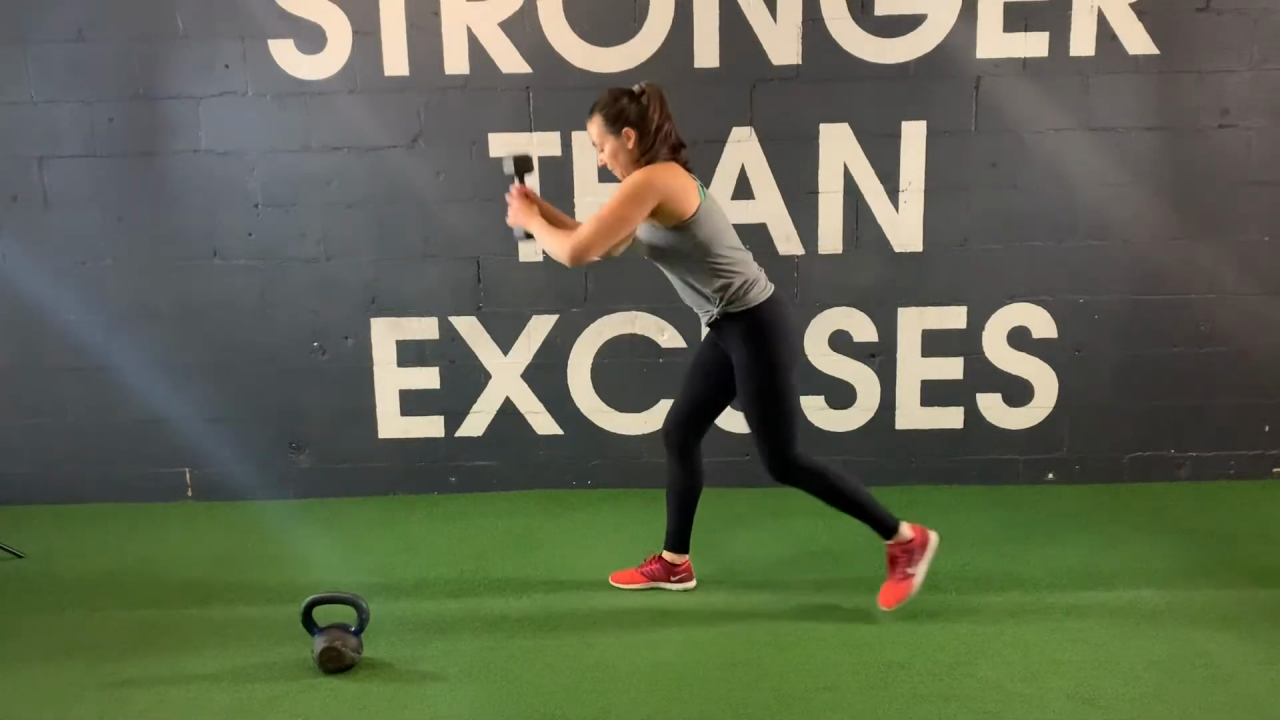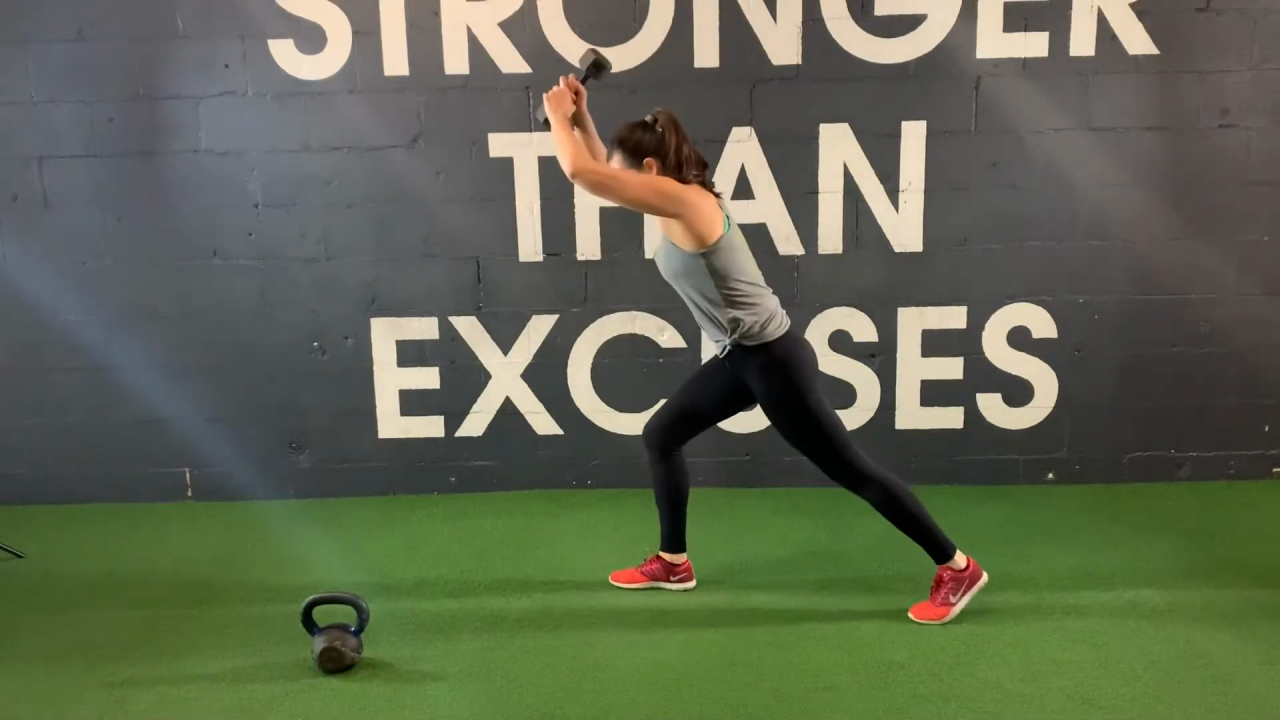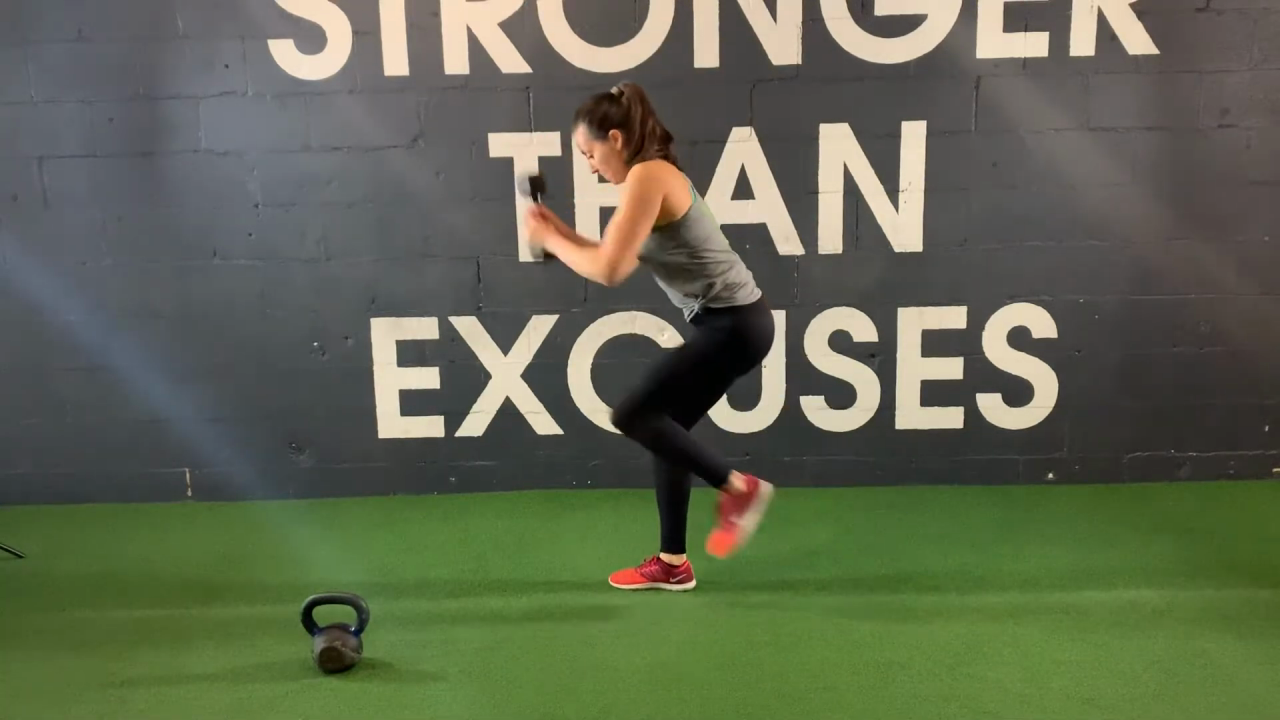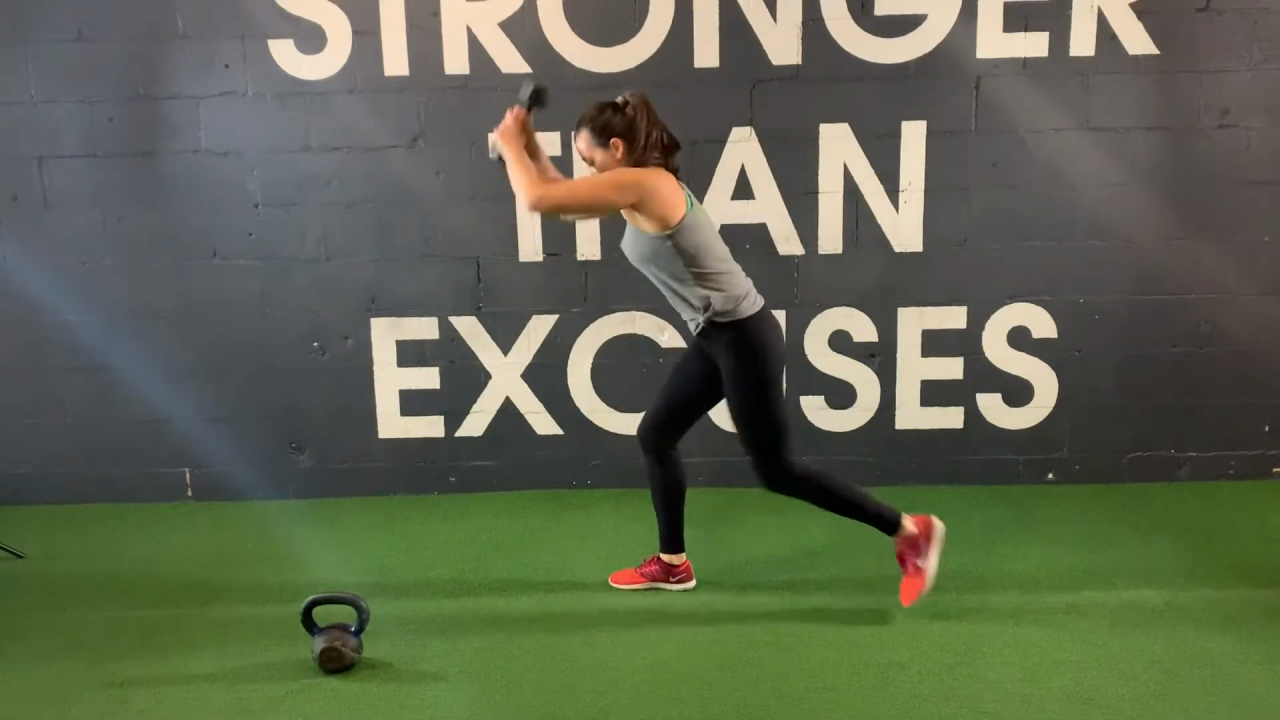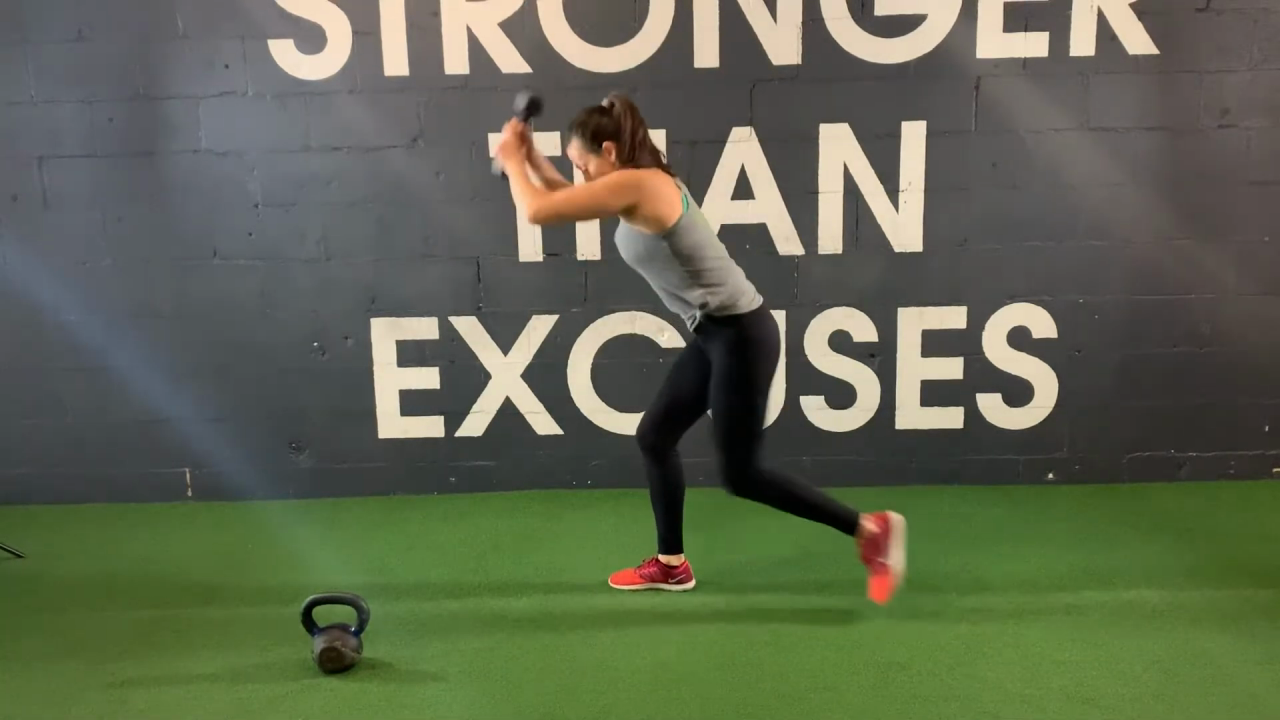
dt=0.5s
person 1, frame 1
left shoulder: (653, 183)
right shoulder: (655, 180)
left elbow: (577, 251)
right elbow: (600, 241)
left wrist: (531, 222)
right wrist: (541, 210)
left hip: (755, 325)
right hip: (730, 327)
left knee: (782, 461)
right knee: (680, 436)
left ankle: (906, 541)
right ankle: (674, 563)
person 1, frame 2
left shoulder: (681, 199)
right shoulder: (685, 198)
left elbow: (580, 172)
right elbow: (600, 173)
left wrist: (559, 117)
right wrist: (580, 118)
left hip: (772, 358)
right hip: (741, 356)
left knee: (850, 470)
right knee: (660, 437)
left ankle: (958, 568)
right ankle: (673, 562)
person 1, frame 3
left shoulder: (646, 177)
right shoulder: (650, 175)
left elbow: (608, 270)
right elbow: (624, 259)
left wrist: (554, 242)
right wrist: (562, 233)
left hip: (737, 324)
right hip: (722, 322)
left knee: (632, 415)
right knee: (659, 428)
left ankle: (736, 487)
right ankle: (672, 563)
person 1, frame 4
left shoulder: (639, 183)
right shoulder: (648, 185)
left elbow: (539, 199)
right elbow: (563, 191)
left wrist: (510, 145)
right wrist: (528, 146)
left hip: (743, 337)
right hip: (718, 336)
left knee: (775, 470)
right knee: (654, 434)
left ankle: (911, 531)
right ankle: (672, 563)
person 1, frame 5
left shoulder: (636, 183)
right shoulder: (646, 182)
left elbow: (537, 211)
right elbow: (561, 199)
left wrist: (511, 159)
right wrist: (532, 160)
left hip: (737, 334)
right hip: (713, 336)
left knee: (740, 474)
right knee: (654, 436)
left ankle: (871, 530)
right ankle: (670, 563)
